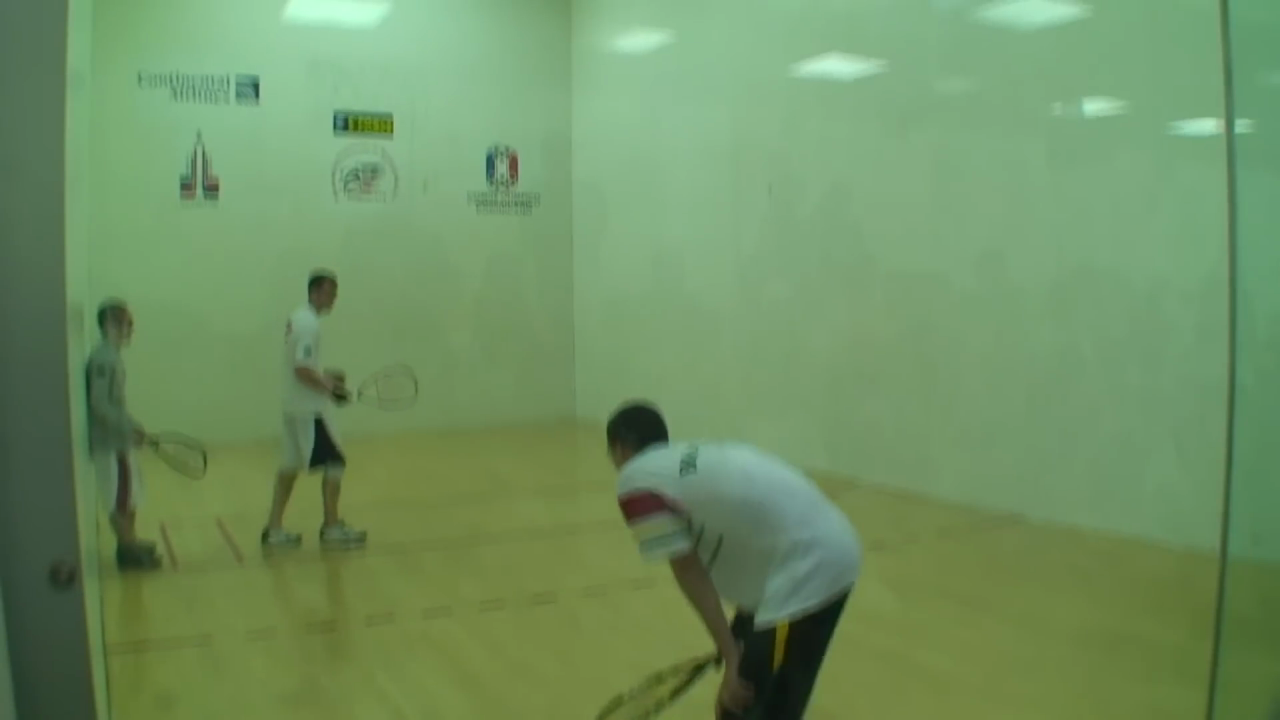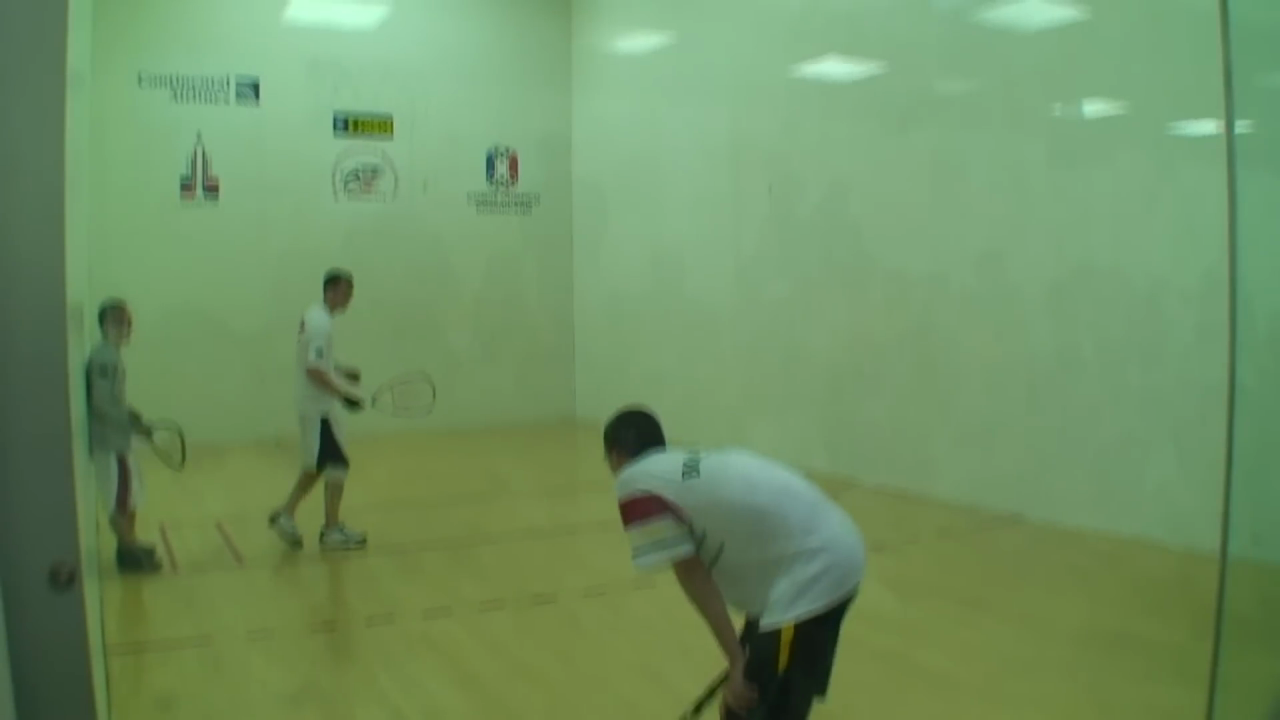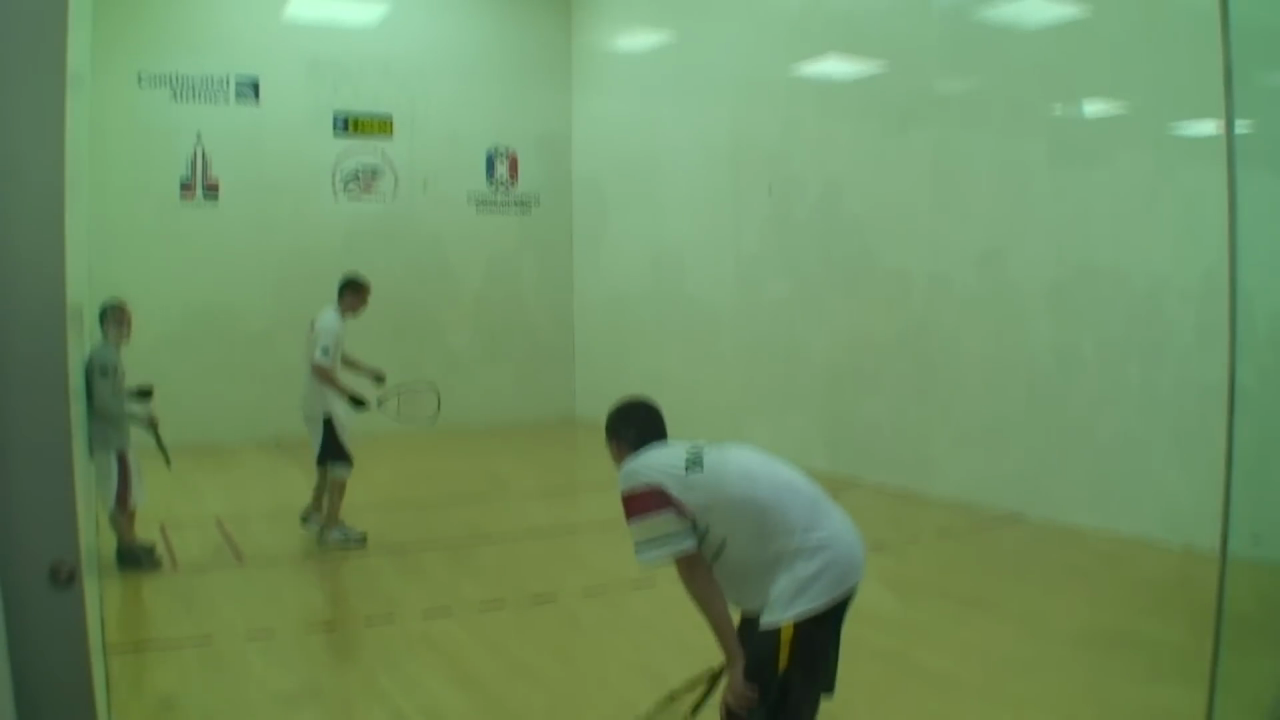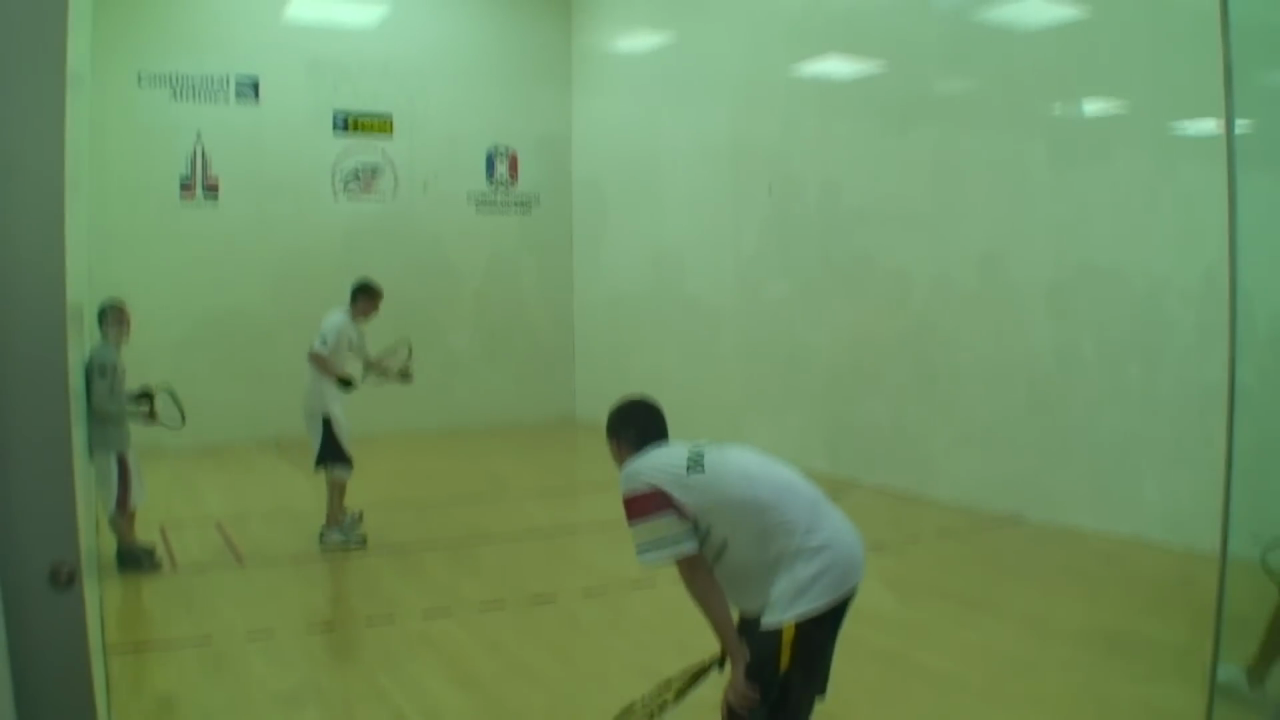
dt=0.2s
person 1, frame 1
left shoulder: (635, 480)
right shoulder: (696, 460)
left elbow: (687, 569)
left wrist: (731, 659)
left hip: (809, 567)
right hip: (830, 547)
person 1, frame 2
left shoulder: (635, 483)
right shoulder: (695, 467)
left elbow: (691, 573)
left wrist: (737, 661)
left hip: (813, 569)
right hip: (834, 549)
person 1, frame 3
left shoulder: (638, 475)
right shoulder: (695, 458)
left elbow: (693, 569)
left wrist: (737, 660)
left hip: (812, 566)
right hip: (833, 548)
person 1, frame 4
left shoulder: (639, 476)
right shoulder: (697, 458)
left elbow: (694, 570)
left wrist: (738, 659)
left hip: (812, 567)
right hip: (831, 548)
person 2, frame 1
left shoulder: (300, 317)
right shoulder: (308, 325)
right elbow: (302, 370)
left wrist: (328, 375)
right wrist: (331, 389)
left hip: (294, 405)
right hip: (310, 408)
left knee: (291, 466)
right knee: (334, 463)
left ankle: (274, 530)
right ankle: (332, 528)
person 2, frame 2
left shoulder: (315, 314)
right shoulder: (322, 324)
right elbow: (314, 371)
left wrist: (342, 370)
right wrist: (345, 395)
left hip: (312, 403)
right hip: (321, 406)
left knee: (318, 463)
right knee: (338, 464)
left ankle: (286, 514)
right ankle: (332, 530)
person 2, frame 3
left shoulder: (334, 319)
right shoulder: (330, 324)
right elbow: (318, 367)
left wrist: (368, 371)
right wrist: (348, 393)
left hip: (323, 401)
right hip: (323, 404)
left knee: (330, 460)
right knee: (341, 462)
left ankle: (315, 511)
right ankle: (331, 529)
person 2, frame 4
left shoulder: (355, 327)
right shoulder: (336, 322)
left elbow: (365, 361)
right elbow: (314, 355)
right wrist: (337, 374)
left hip: (330, 401)
right hip: (321, 403)
left knee: (337, 460)
right knee: (341, 463)
left ankle: (339, 515)
right ankle: (333, 530)
person 3, frame 1
left shoulder: (111, 355)
right shoulder: (104, 358)
right elbow: (98, 404)
left wrist: (131, 426)
right wrist: (128, 430)
left hip: (118, 440)
right hip: (110, 443)
left knee: (130, 496)
right knee: (120, 499)
left ankle: (130, 543)
right ankle: (128, 551)
person 3, frame 2
left shoulder: (111, 355)
right shoulder: (104, 358)
right elbow: (101, 404)
left wrist: (131, 412)
right wrist: (133, 424)
left hip: (117, 440)
right hip: (109, 442)
left knee: (130, 496)
right knee: (120, 500)
left ankle: (130, 545)
right ankle: (128, 553)
person 3, frame 3
left shoulder: (109, 355)
right shoulder: (104, 358)
right elbow: (103, 404)
left wrist: (134, 393)
right wrist: (140, 418)
left hip: (116, 438)
right hip: (109, 440)
left knee: (130, 495)
right knee: (120, 498)
left ankle: (131, 543)
right ankle: (128, 551)
person 3, frame 4
left shoulder: (110, 355)
right shoulder: (104, 358)
right elbow: (100, 403)
left wrist: (134, 396)
right wrist: (134, 413)
left hip: (117, 439)
right hip: (108, 441)
left knee: (130, 496)
right knee: (121, 500)
left ankle: (131, 545)
right ankle: (128, 553)
